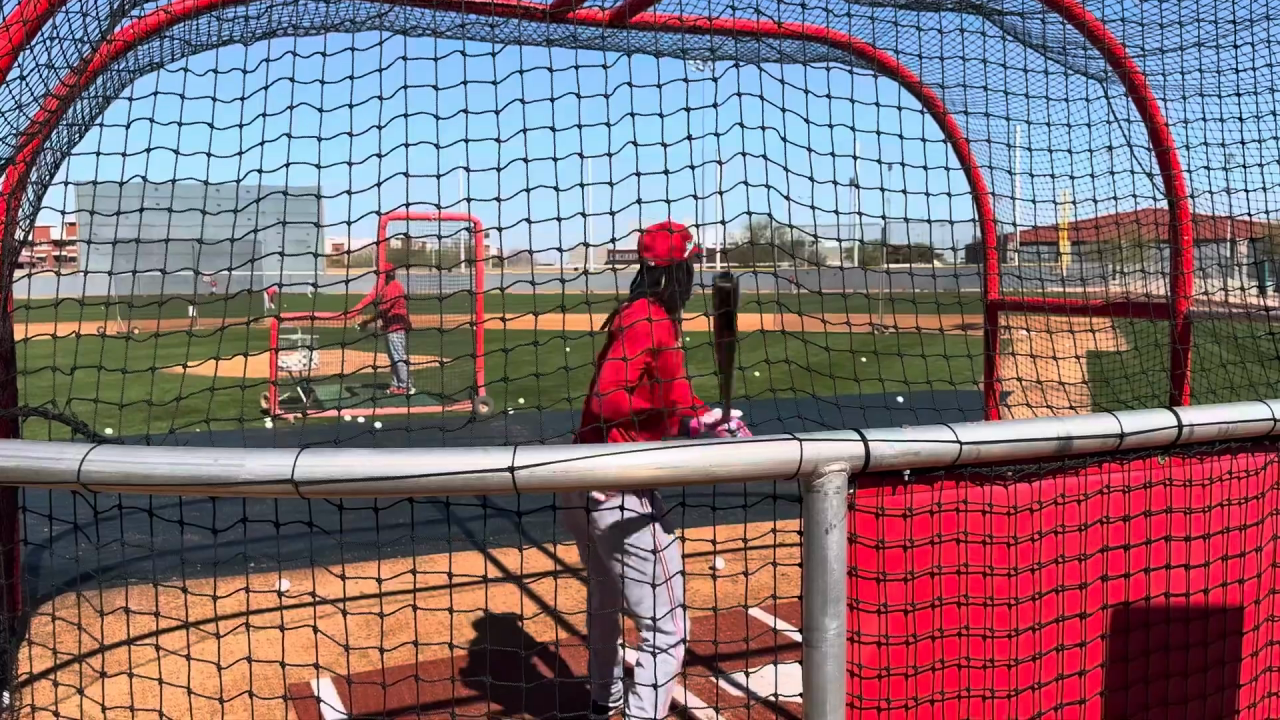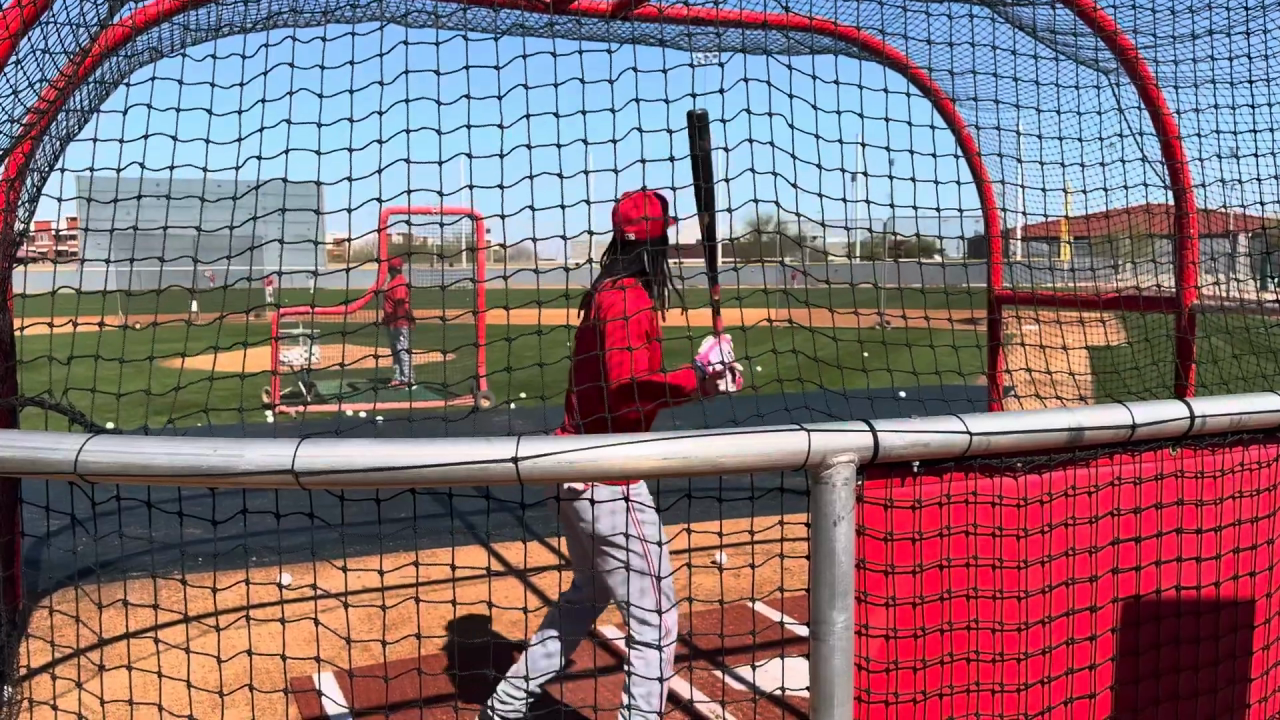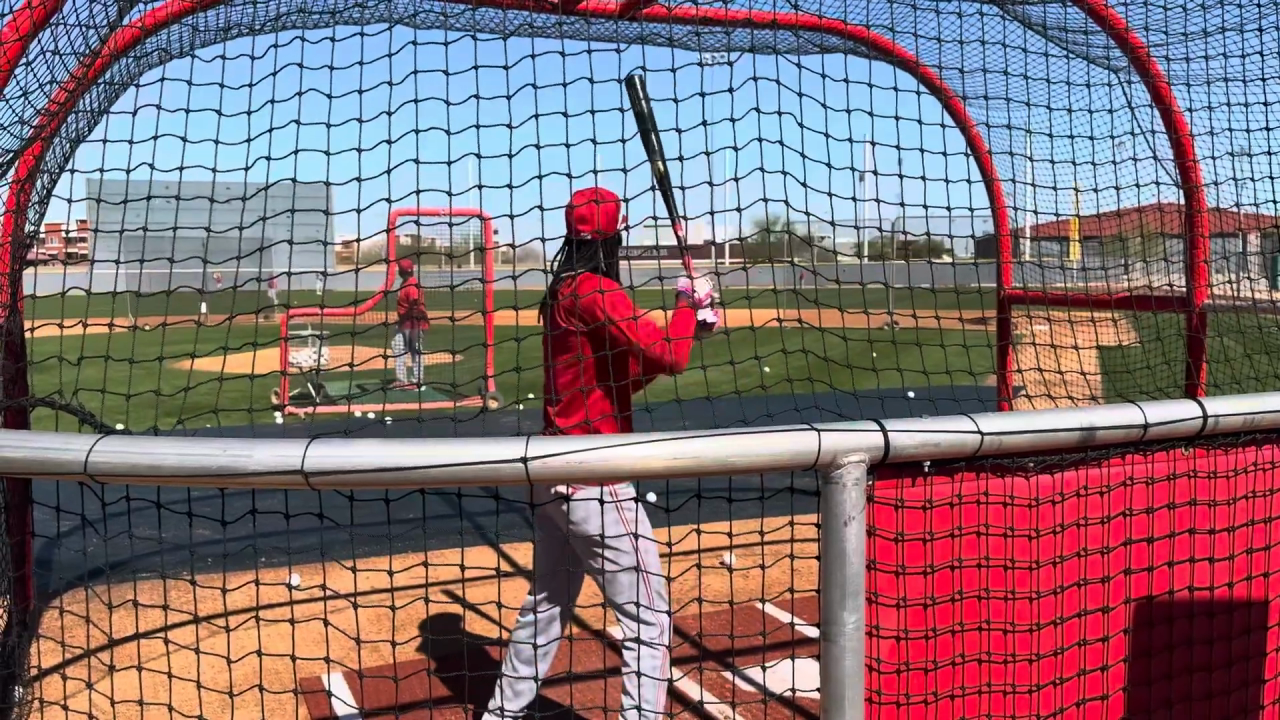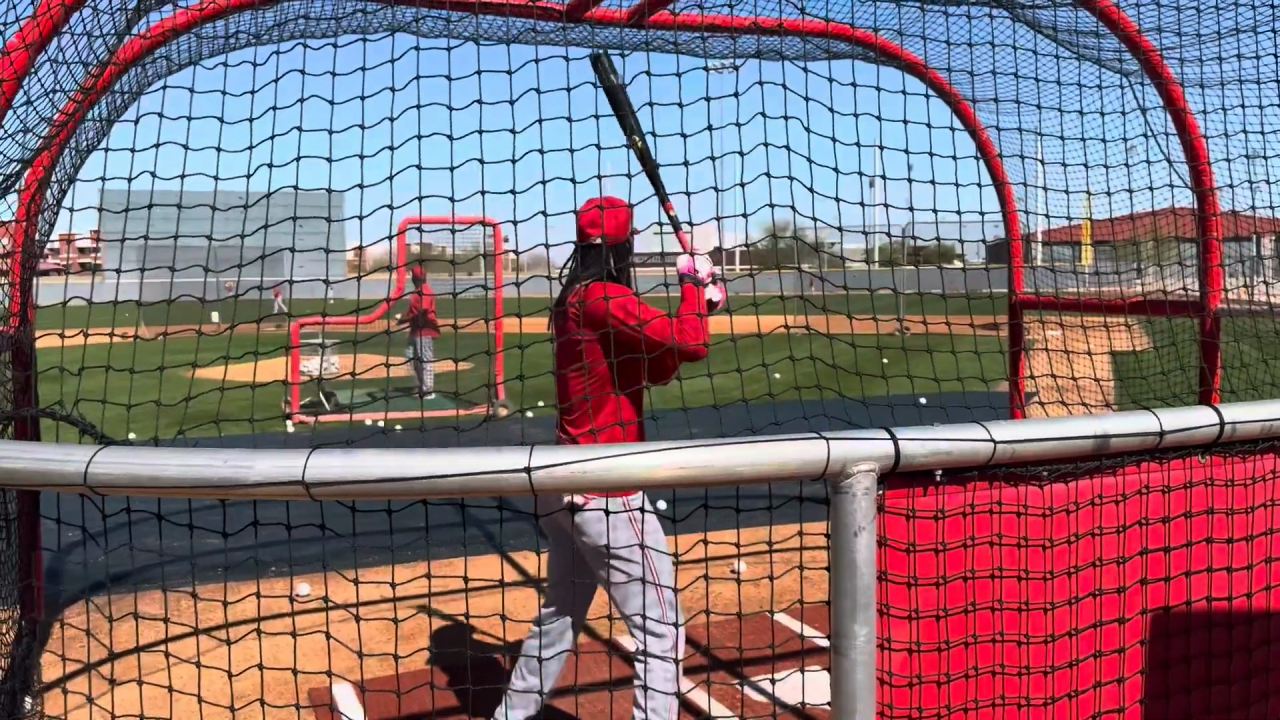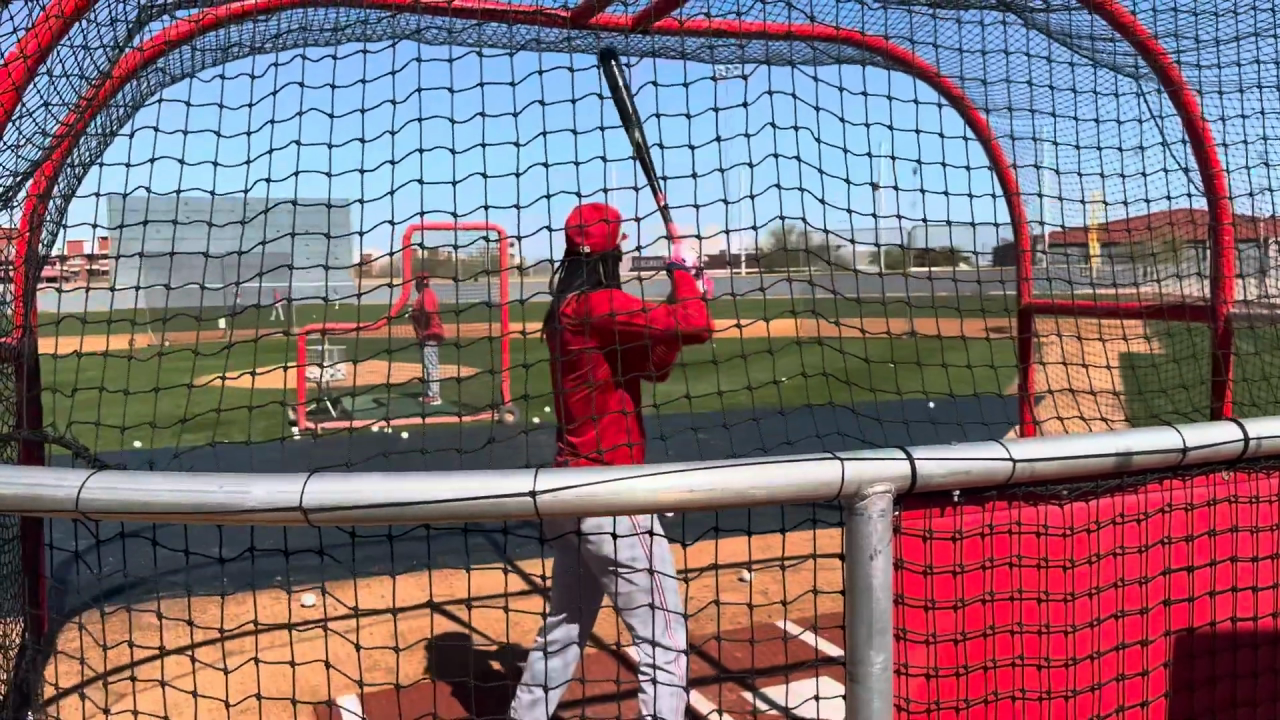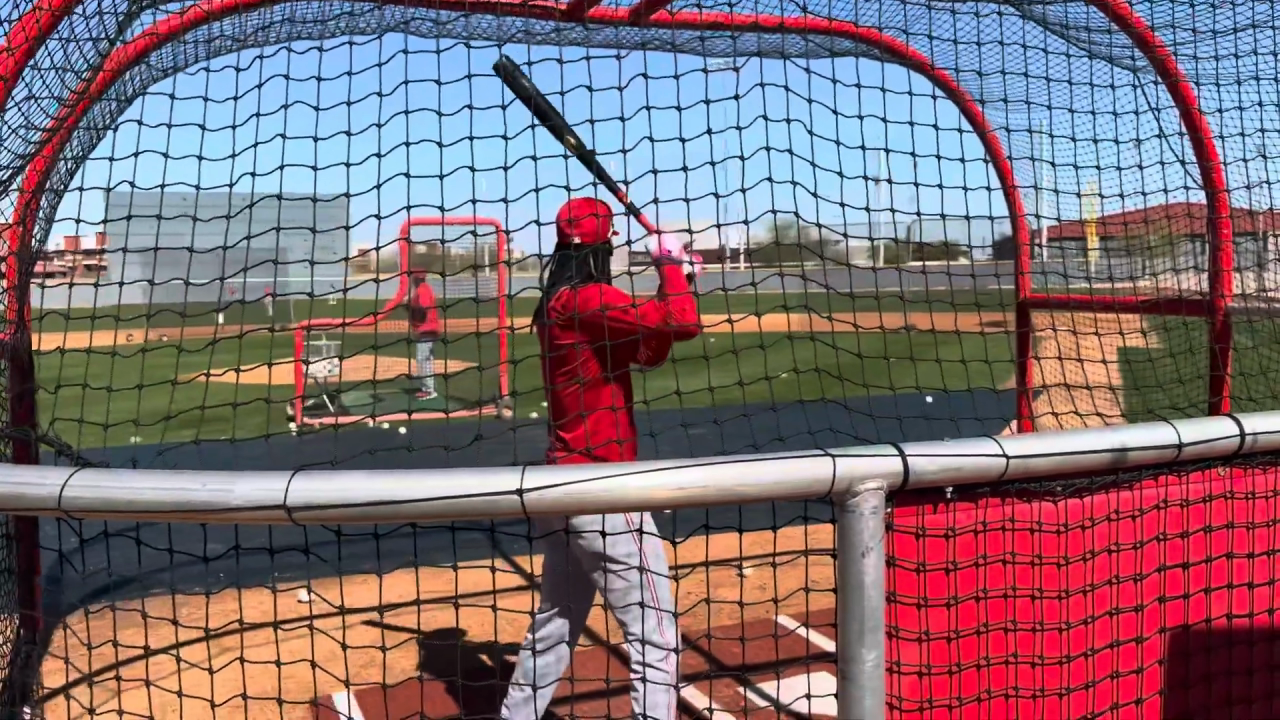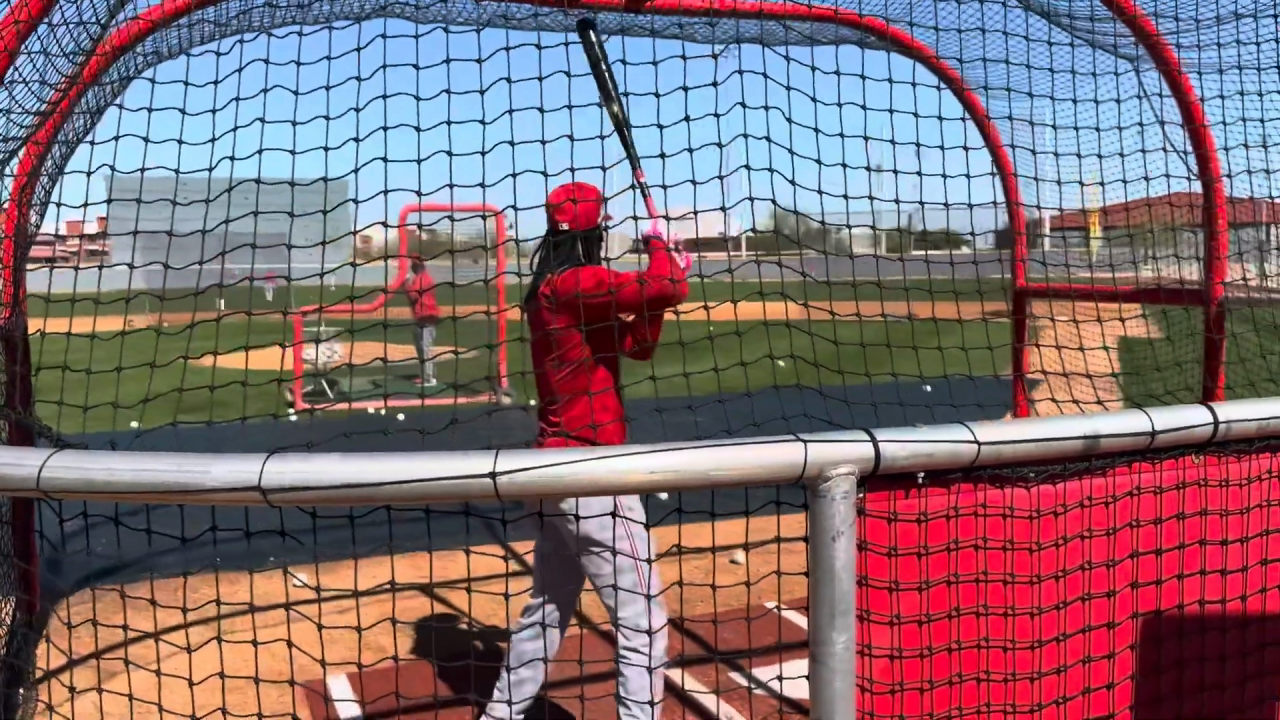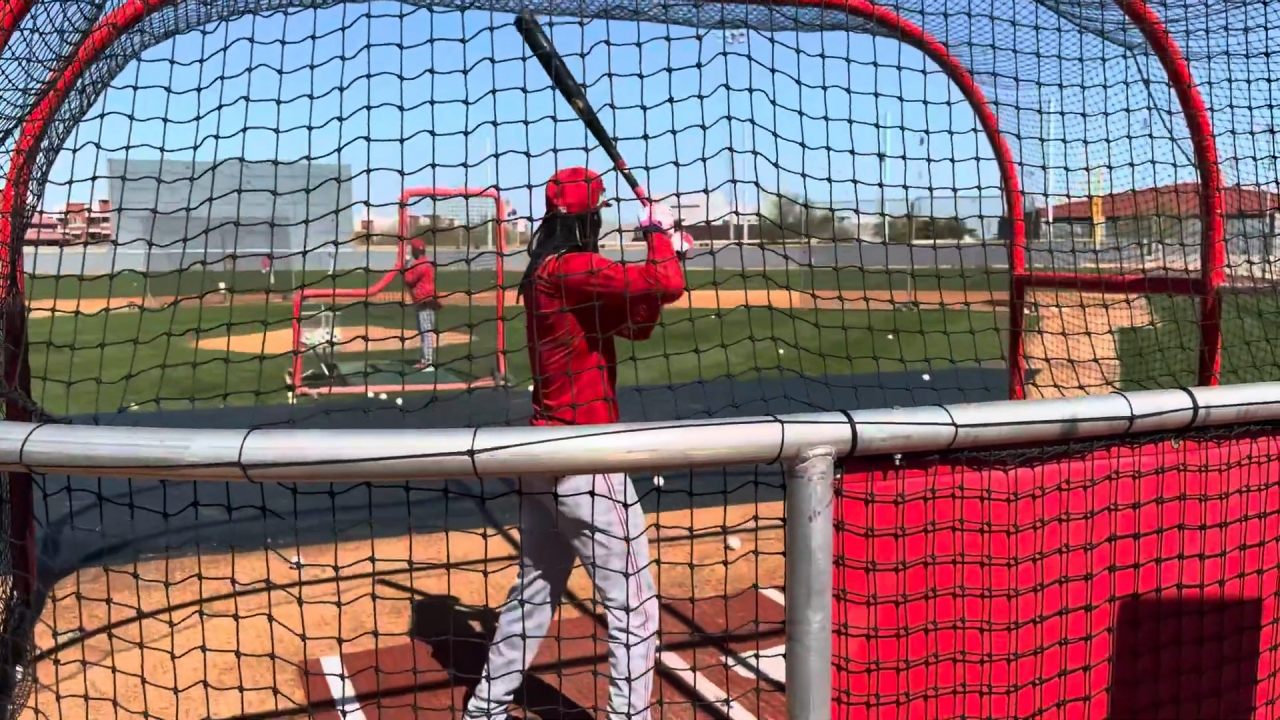
dt=0.5s
person 1, frame 1
left shoulder: (635, 315)
right shoulder: (648, 318)
left elbow: (677, 401)
right elbow: (606, 400)
left wrist: (712, 421)
right wrist: (686, 423)
left hip: (582, 484)
right hip: (617, 489)
left knee: (606, 597)
right knee: (665, 626)
person 1, frame 2
left shoulder: (607, 292)
right shoulder: (628, 298)
right elbow: (629, 395)
left wrist: (697, 381)
right wrist: (696, 374)
left hip: (573, 475)
right hip: (606, 481)
left knee: (585, 595)
right knee: (655, 619)
person 1, frame 3
left shoulder: (562, 293)
right shoulder: (597, 291)
left elbow: (631, 371)
right elbow: (666, 357)
left wrist: (690, 321)
right wrist: (689, 304)
right hip: (593, 481)
left knee: (545, 605)
right knee: (649, 619)
person 1, frame 4
left shoulder: (575, 300)
right shoulder: (605, 298)
left elbow: (657, 369)
right elbow: (691, 344)
left wrist: (697, 302)
right wrist: (691, 280)
left hip: (565, 487)
right hip: (604, 493)
left knee: (558, 616)
right knee: (662, 630)
person 1, frame 5
left shoulder: (566, 310)
right shoulder: (600, 305)
left elbow: (654, 364)
right elbow: (696, 327)
left wrist: (679, 294)
right wrist: (681, 271)
left knee: (564, 629)
right knee: (665, 640)
person 1, frame 6
left shoulder: (559, 303)
right shoulder: (587, 299)
left elbow: (650, 349)
right elbow: (685, 323)
left wrist: (674, 279)
right wrist: (668, 262)
left knee: (555, 626)
right knee: (658, 637)
person 1, frame 7
left shoulder: (549, 290)
right shoulder: (577, 283)
left elbow: (637, 343)
right elbow: (670, 289)
left wrist: (658, 271)
right wrist: (657, 242)
left knee: (546, 610)
right knee: (644, 624)
person 1, frame 8
left shoulder: (549, 273)
right shoulder: (571, 268)
left elbow: (636, 323)
right elbow: (669, 285)
left wrist: (663, 252)
right wrist: (658, 231)
left knee: (534, 592)
right knee: (634, 606)
